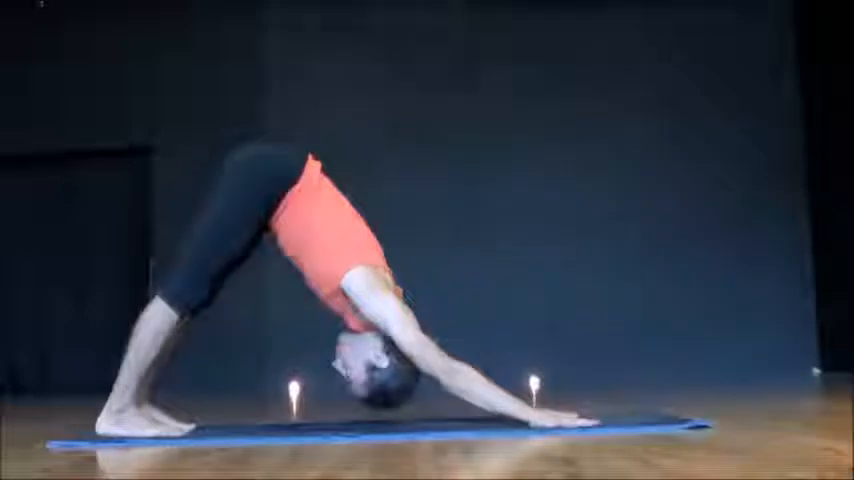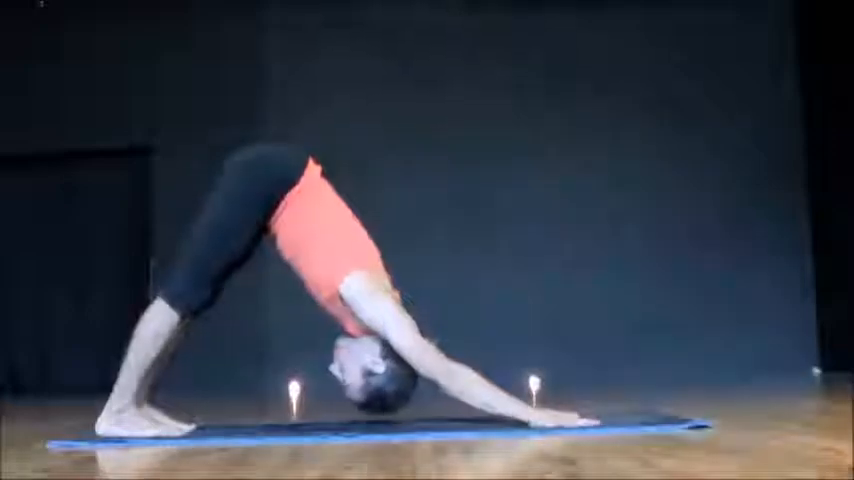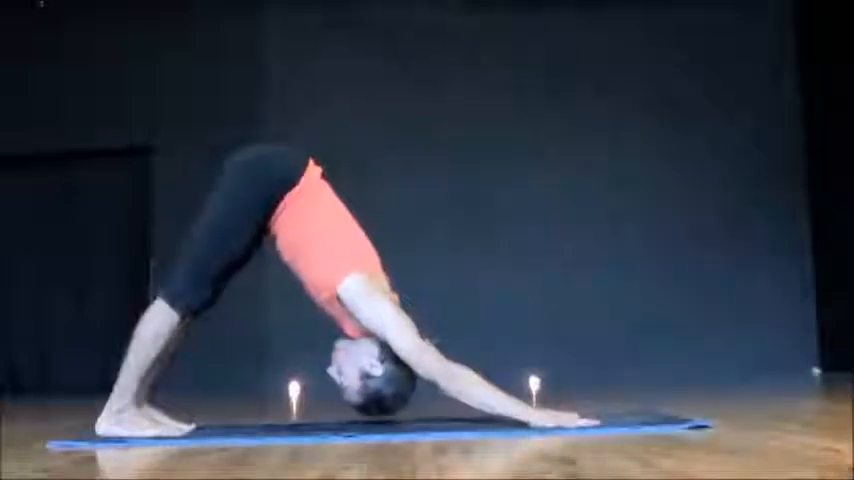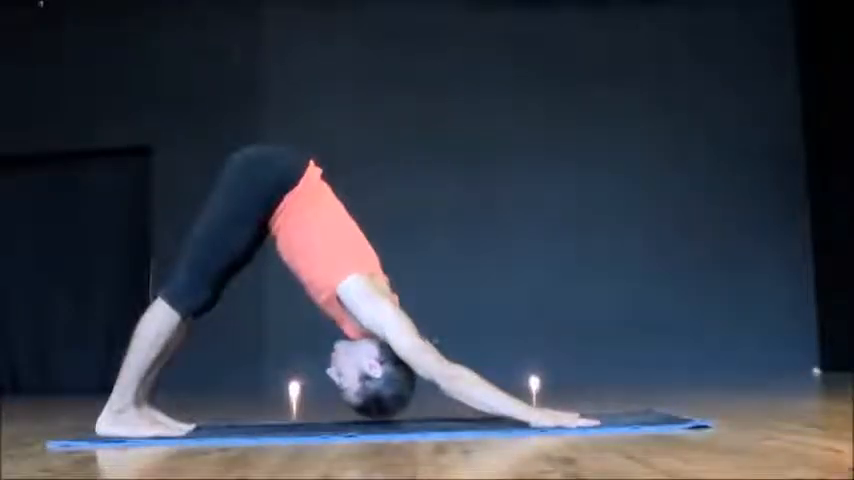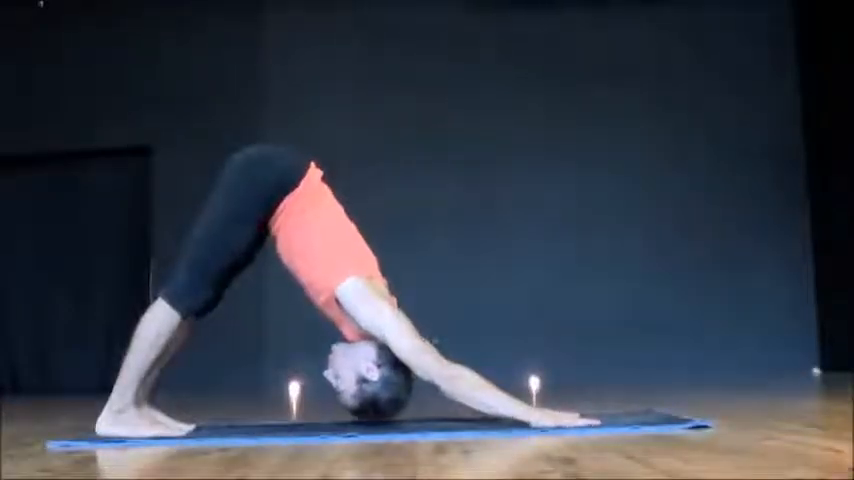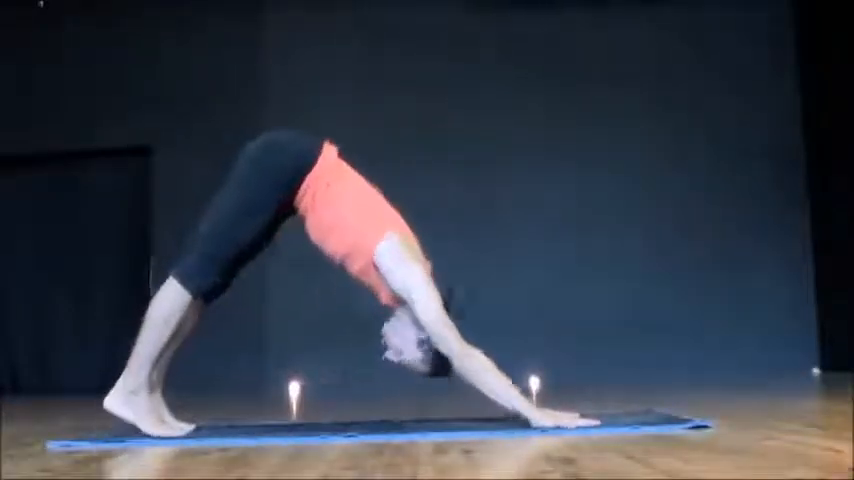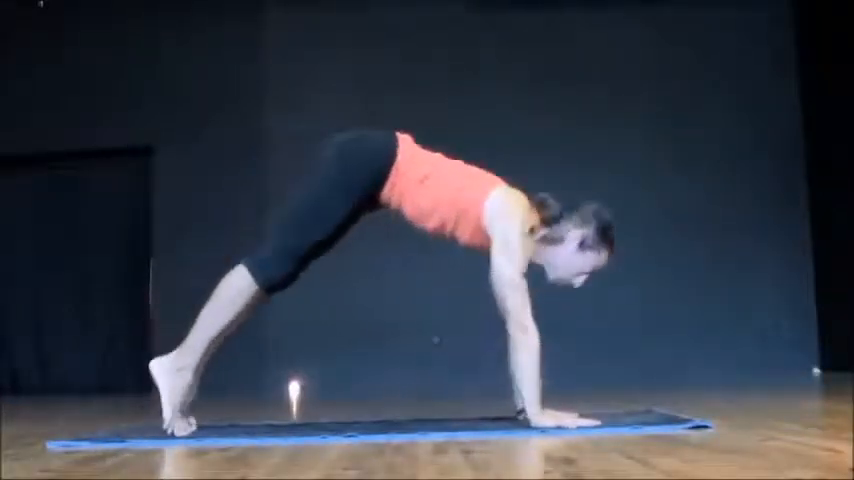
dt=0.5s
person 1, frame 1
left shoulder: (375, 306)
right shoulder: (372, 302)
left elbow: (445, 369)
right elbow: (446, 369)
left hip: (278, 188)
right hip: (269, 180)
left knee: (194, 293)
right knee: (187, 289)
left ankle: (137, 403)
right ankle: (118, 409)
person 1, frame 2
right shoulder: (372, 308)
left elbow: (445, 371)
right elbow: (446, 372)
left hip: (279, 191)
right hip: (270, 180)
left knee: (196, 294)
right knee: (186, 289)
left ankle: (136, 403)
right ankle: (118, 410)
person 1, frame 3
right shoulder: (370, 309)
left elbow: (445, 373)
right elbow: (446, 374)
left hip: (279, 190)
right hip: (268, 182)
left knee: (195, 295)
right knee: (186, 291)
left ankle: (135, 403)
right ankle: (118, 410)
person 1, frame 4
right shoulder: (369, 309)
left elbow: (445, 373)
right elbow: (446, 374)
left hip: (278, 190)
right hip: (268, 181)
left knee: (196, 296)
right knee: (187, 290)
left ankle: (136, 403)
right ankle: (118, 410)
person 1, frame 5
left shoulder: (372, 316)
right shoulder: (368, 309)
left elbow: (445, 375)
right elbow: (446, 375)
left hip: (279, 189)
right hip: (269, 181)
left knee: (197, 297)
right knee: (189, 291)
left ankle: (136, 404)
right ankle: (119, 410)
person 1, frame 6
left shoulder: (410, 281)
right shoulder: (408, 277)
left elbow: (459, 352)
right elbow: (459, 351)
left wrist: (525, 406)
right wrist: (532, 412)
left hip: (296, 174)
right hip: (284, 165)
left knee: (210, 279)
right knee: (201, 271)
left ankle: (148, 392)
right ankle: (132, 389)
person 1, frame 7
left shoulder: (518, 230)
right shoulder: (513, 225)
left elbow: (519, 324)
right elbow: (520, 324)
left wrist: (527, 404)
right wrist: (536, 413)
left hip: (376, 169)
right hip: (369, 163)
left knee: (279, 269)
right knee: (274, 263)
left ankle: (185, 369)
right ankle: (182, 364)
